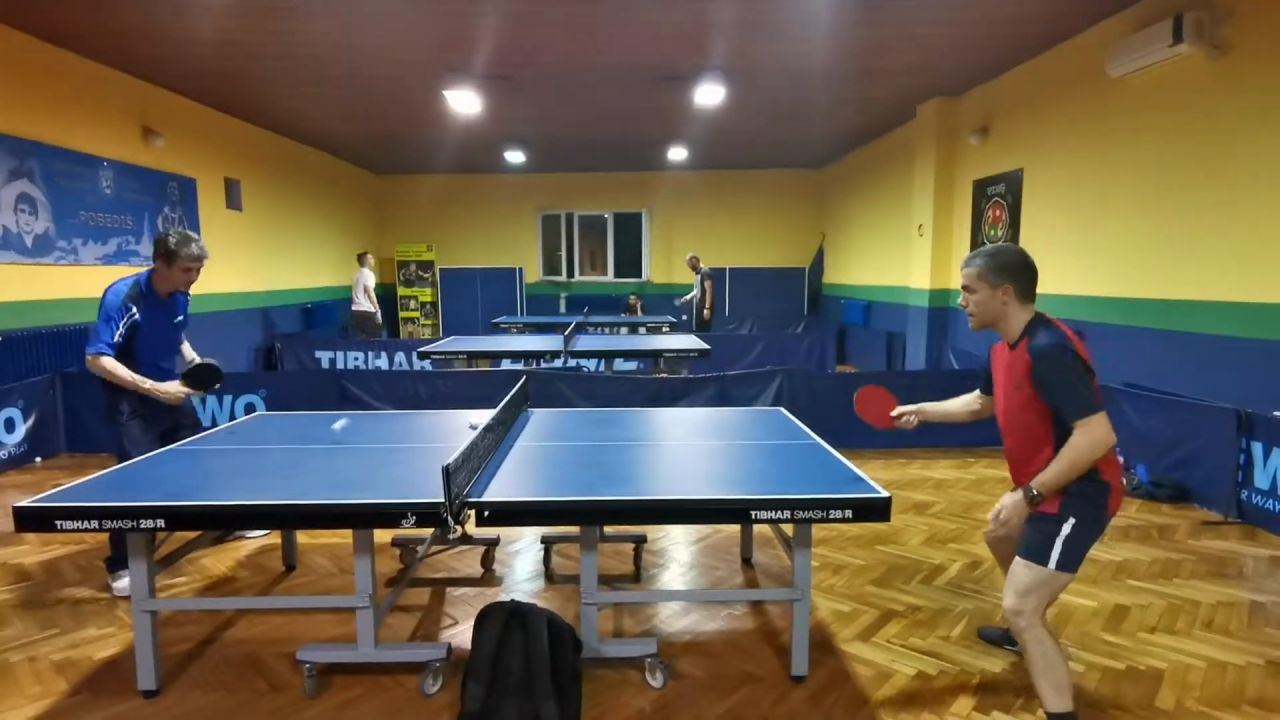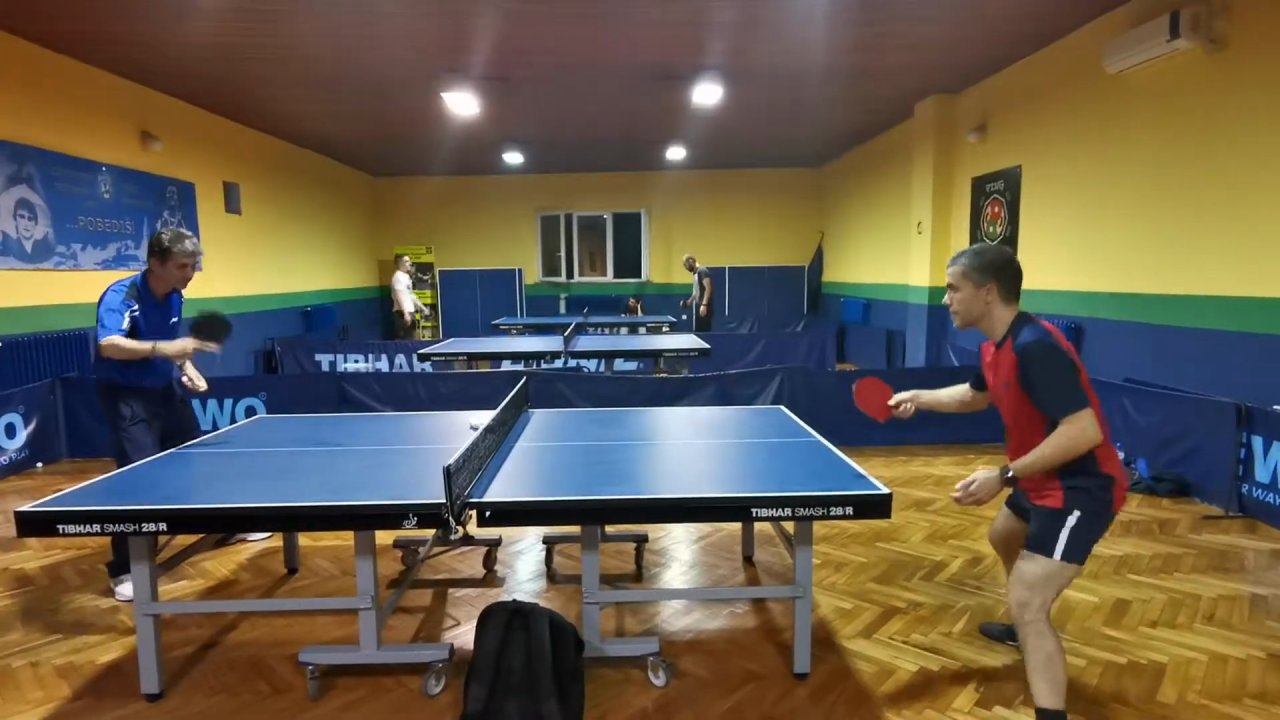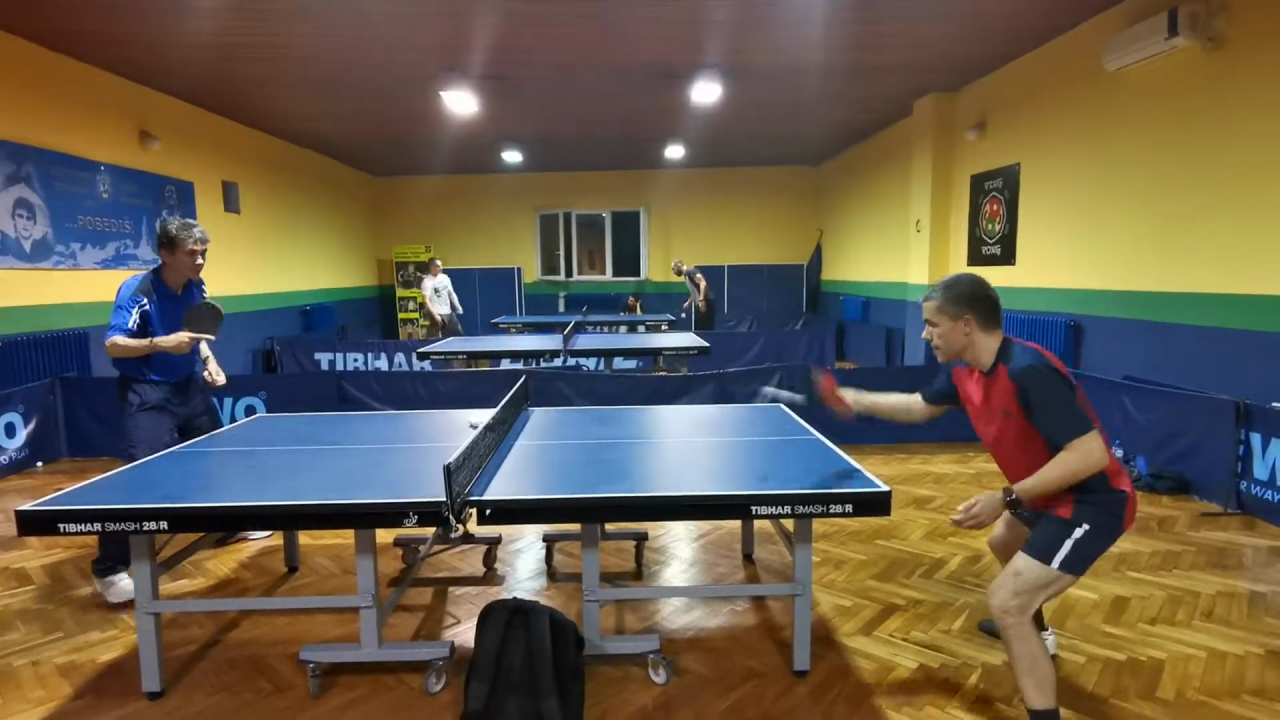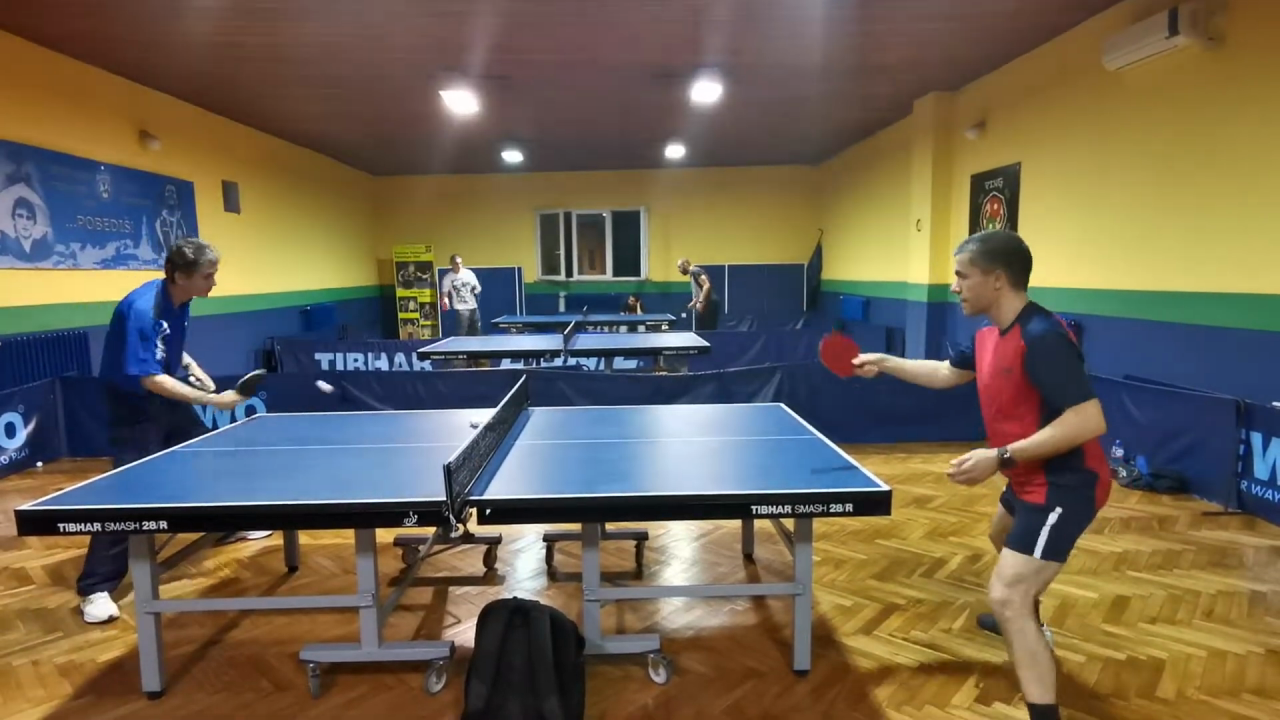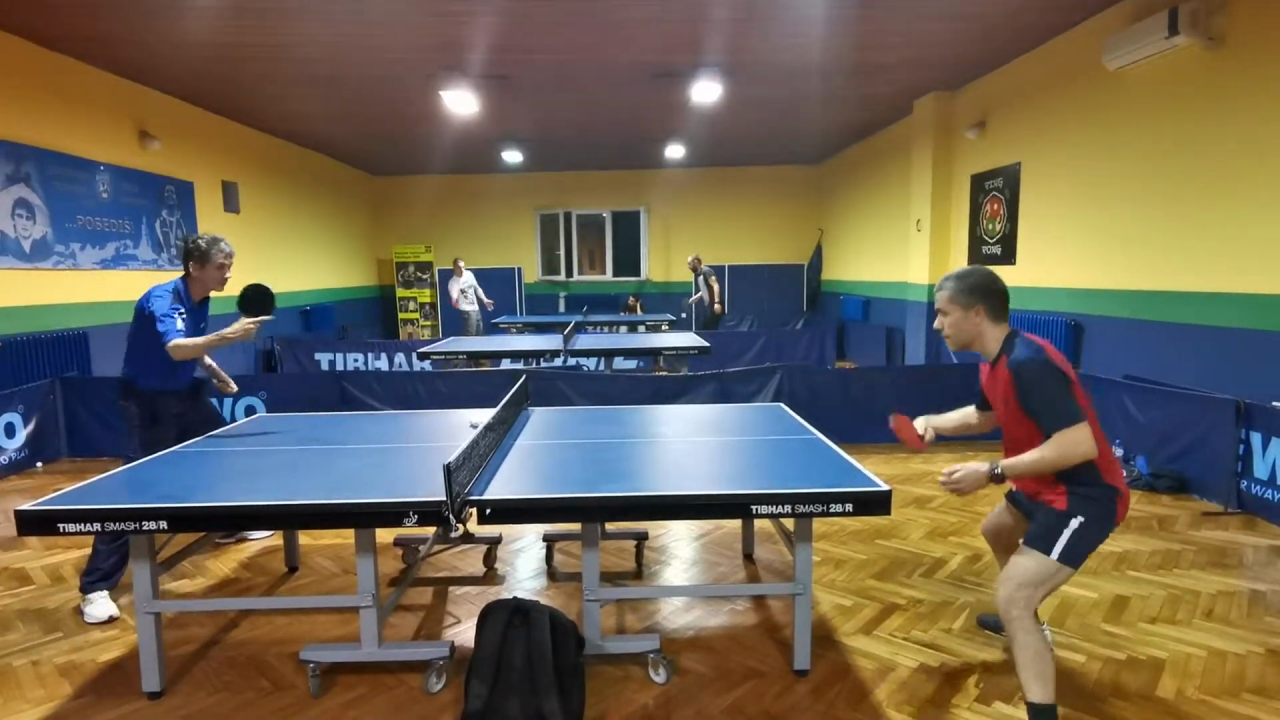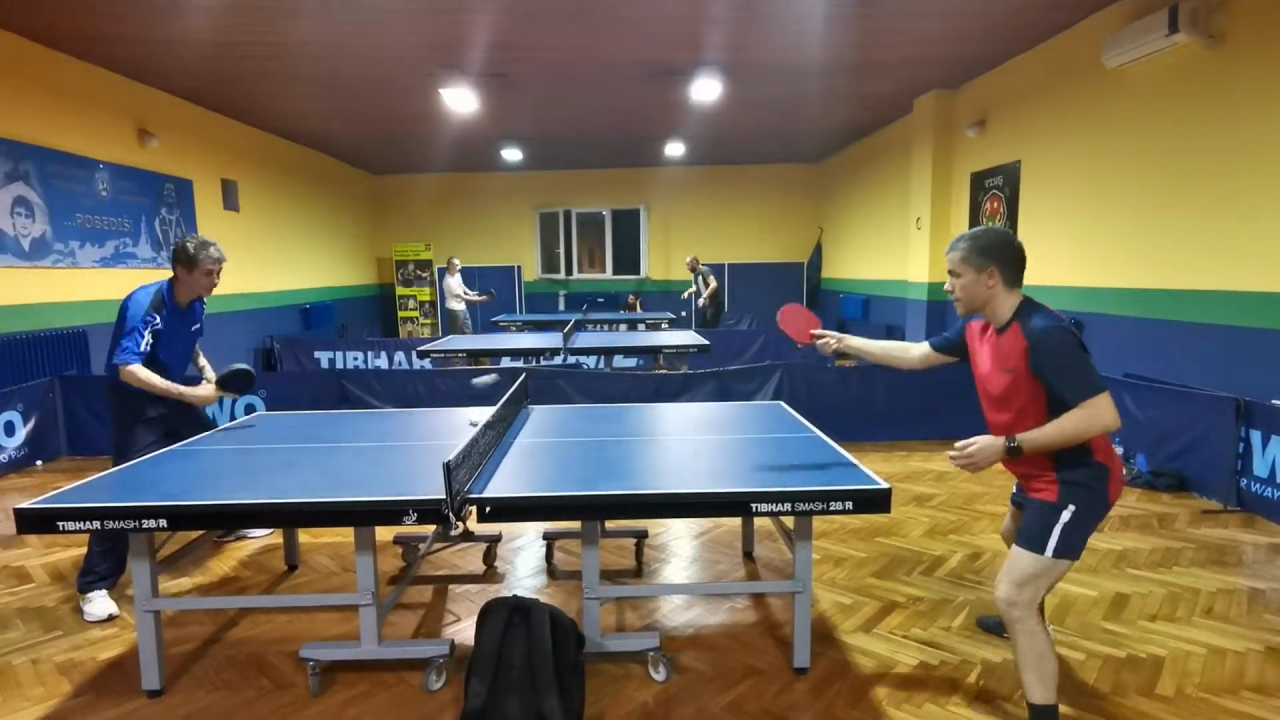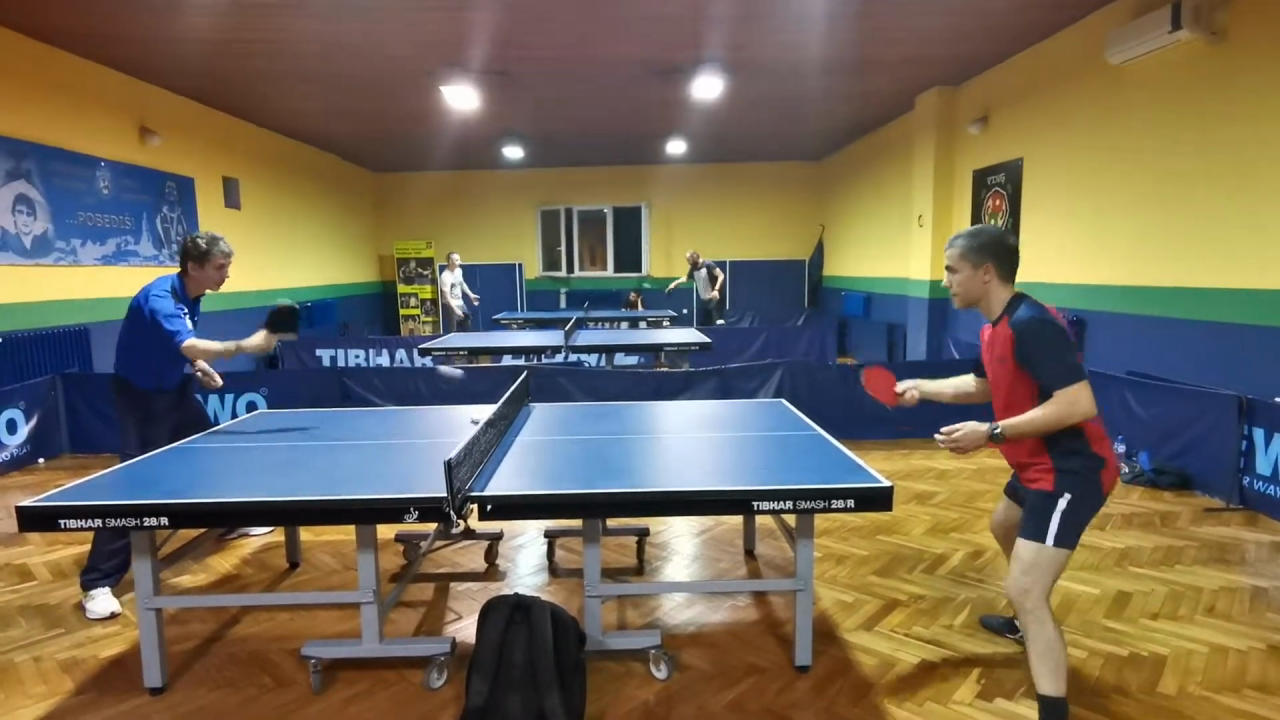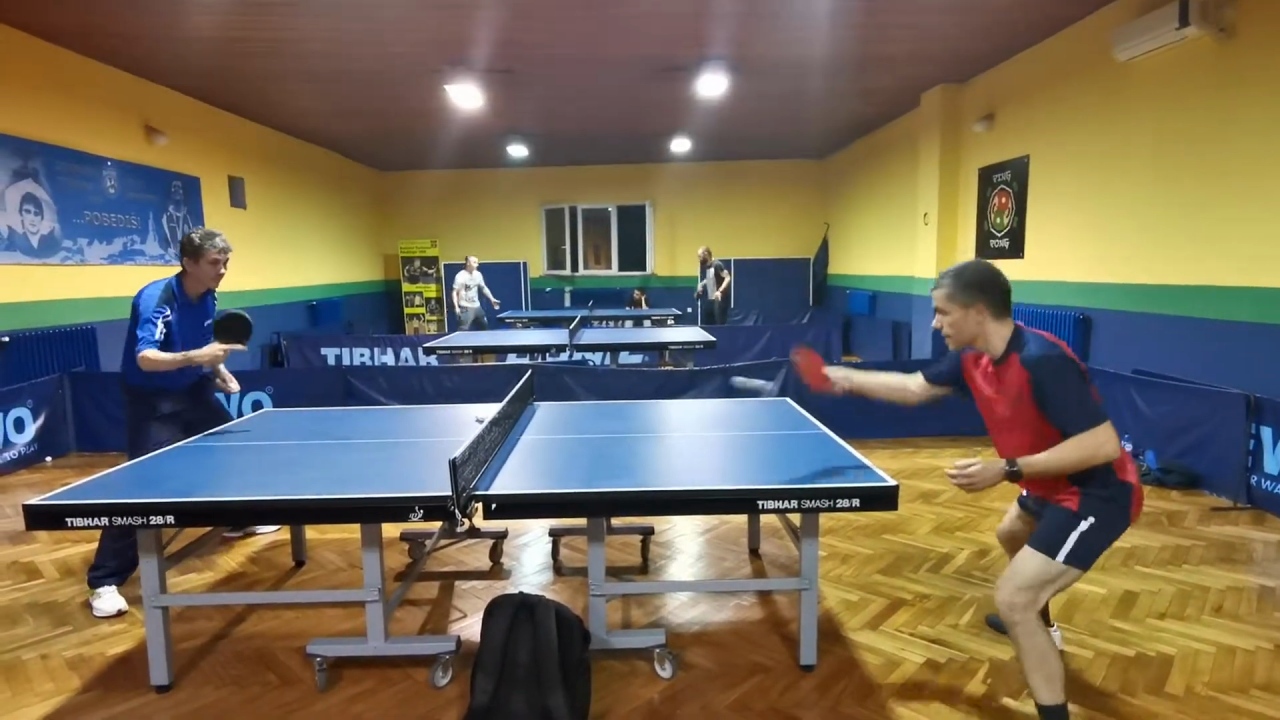
dt=0.4s
person 1, frame 1
left shoulder: (1050, 350)
right shoulder: (1005, 347)
left elbow: (1098, 436)
right elbow: (982, 401)
left wrist: (1027, 495)
right wrist: (923, 411)
left hip: (1076, 495)
right hip: (1042, 489)
left knee: (1020, 607)
right knee: (1000, 540)
right ankle: (1025, 636)
person 1, frame 2
left shoulder: (1033, 347)
right shoulder: (995, 344)
left elbow: (1084, 432)
right elbow: (974, 393)
left wrist: (1005, 476)
right wrist: (918, 398)
left hip: (1082, 489)
right hip: (1045, 480)
left knee: (1024, 601)
right knee: (1003, 538)
right ankle: (1026, 630)
person 1, frame 3
left shoulder: (1029, 372)
right shoulder: (965, 371)
left elbow: (1092, 453)
right elbow: (920, 406)
left wrist: (1004, 500)
right wrist: (857, 399)
left hip: (1092, 504)
right hip: (1051, 496)
left knee: (1006, 602)
right knee: (1004, 546)
right ankle: (1035, 635)
person 1, frame 4
left shoulder: (1042, 337)
right shoulder: (990, 334)
left elbow: (1089, 421)
right elbow: (950, 374)
left wrist: (1000, 458)
right wrist: (886, 364)
left hip: (1062, 486)
right hip: (1031, 478)
left knee: (1008, 597)
right knee: (1004, 539)
right ankle: (1021, 625)
person 1, frame 5
left shoulder: (1028, 364)
right shoulder: (992, 362)
left elbow: (1080, 444)
right elbow: (982, 416)
left wrist: (991, 472)
right wrist: (934, 423)
left hip: (1085, 498)
right hip: (1047, 487)
left knee: (1011, 598)
right knee: (995, 530)
right ankle: (1024, 625)
person 1, frame 6
left shoulder: (1044, 334)
right shoulder: (977, 329)
left elbow: (1103, 417)
right elbow: (919, 354)
left wrist: (1007, 446)
right wrist: (848, 343)
left hip: (1075, 483)
right hip: (1040, 475)
left knee: (1012, 596)
right knee: (1014, 540)
right ankle: (1028, 627)
person 1, frame 7
left shoulder: (1029, 323)
right shoulder: (996, 325)
left elbow: (1079, 404)
right elbow: (980, 386)
left wrist: (990, 432)
right wrist: (921, 388)
left hip: (1071, 473)
right hip: (1039, 466)
left knee: (1025, 592)
right knee: (1004, 529)
right ankle: (1023, 622)
person 1, frame 8
left shoulder: (1042, 361)
right shoulder: (972, 358)
left elbow: (1104, 444)
right elbow: (916, 388)
left wrist: (1007, 470)
right wrist: (849, 380)
left hip: (1096, 497)
right hip: (1054, 489)
left knee: (1013, 598)
right knee: (1012, 537)
right ankle: (1035, 629)
person 2, frame 1
left shoulder: (180, 295)
right shoulder: (122, 297)
right elbow: (96, 359)
left wrist: (195, 363)
right wrist: (152, 388)
left hip: (171, 391)
right hip: (132, 396)
right ankle: (121, 566)
person 2, frame 2
left shoulder: (174, 296)
right shoulder: (120, 296)
right elbow: (109, 345)
left wrist: (186, 365)
right wrist: (163, 348)
left hip: (167, 392)
right hip: (127, 398)
right ankle: (124, 570)
person 2, frame 3
left shoulder: (196, 289)
right shoulder: (136, 291)
right elbow: (113, 344)
left wrist: (209, 362)
right wrist: (162, 343)
left hip: (188, 387)
right hip: (147, 392)
right ankle: (112, 567)
person 2, frame 4
left shoulder: (178, 301)
right shoulder: (143, 308)
right elbow: (152, 378)
left wrist: (195, 370)
right wrist: (210, 399)
left hip: (167, 398)
right hip: (132, 401)
right ankle: (95, 588)
person 2, frame 5
left shoulder: (201, 301)
right shoulder: (162, 300)
right elbow: (175, 350)
left wrist: (215, 372)
right wrist: (225, 336)
left hip: (186, 394)
right hip: (148, 400)
right ankle: (96, 587)
person 2, frame 6
left shoulder: (196, 303)
right shoulder: (143, 305)
right elbow: (128, 369)
left wrist: (206, 371)
right wrist: (189, 394)
left hip: (176, 394)
right hip: (137, 401)
right ankle: (94, 586)
person 2, frame 7
left shoulder: (191, 294)
right shoulder: (160, 298)
right elbow: (190, 345)
left wrist: (200, 366)
right wrist: (244, 346)
left hip: (174, 389)
right hip: (140, 396)
right ankle: (98, 584)
person 2, frame 8
left shoulder: (208, 298)
right shoulder: (154, 299)
right elbow: (144, 358)
left wrist: (218, 368)
right wrist: (194, 357)
left hip: (194, 391)
right hip: (153, 399)
right ankle: (104, 581)
